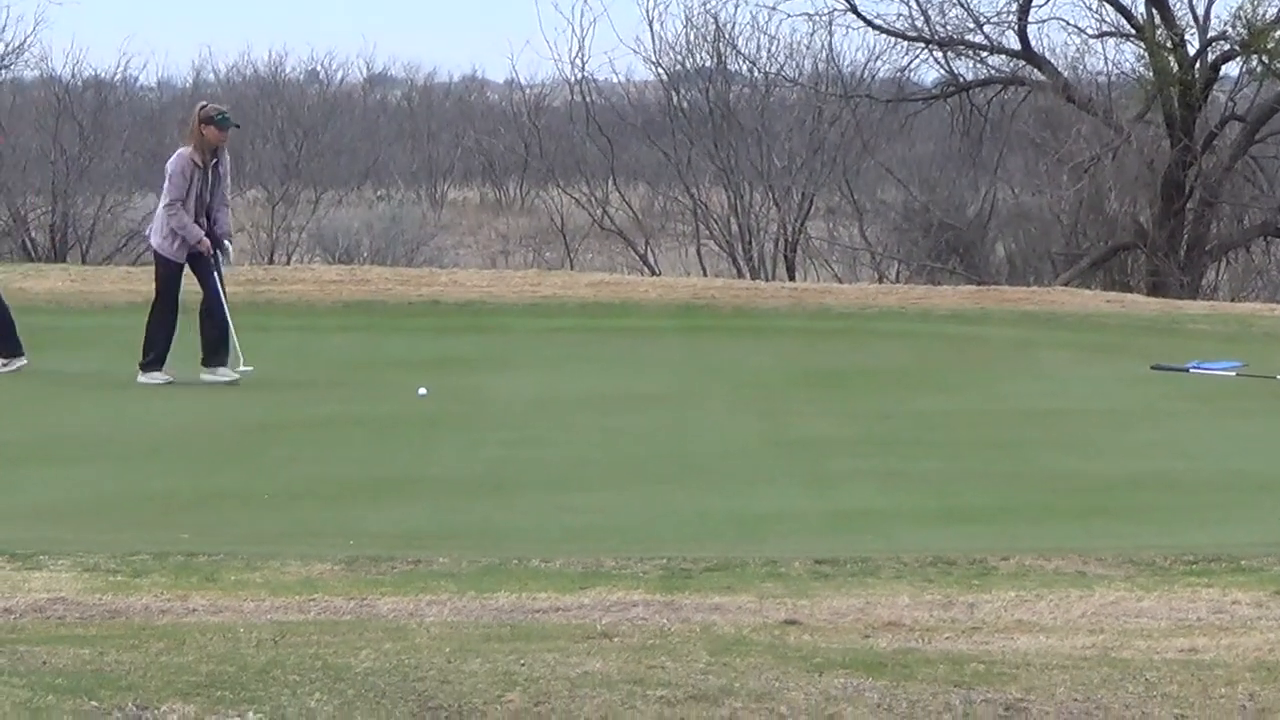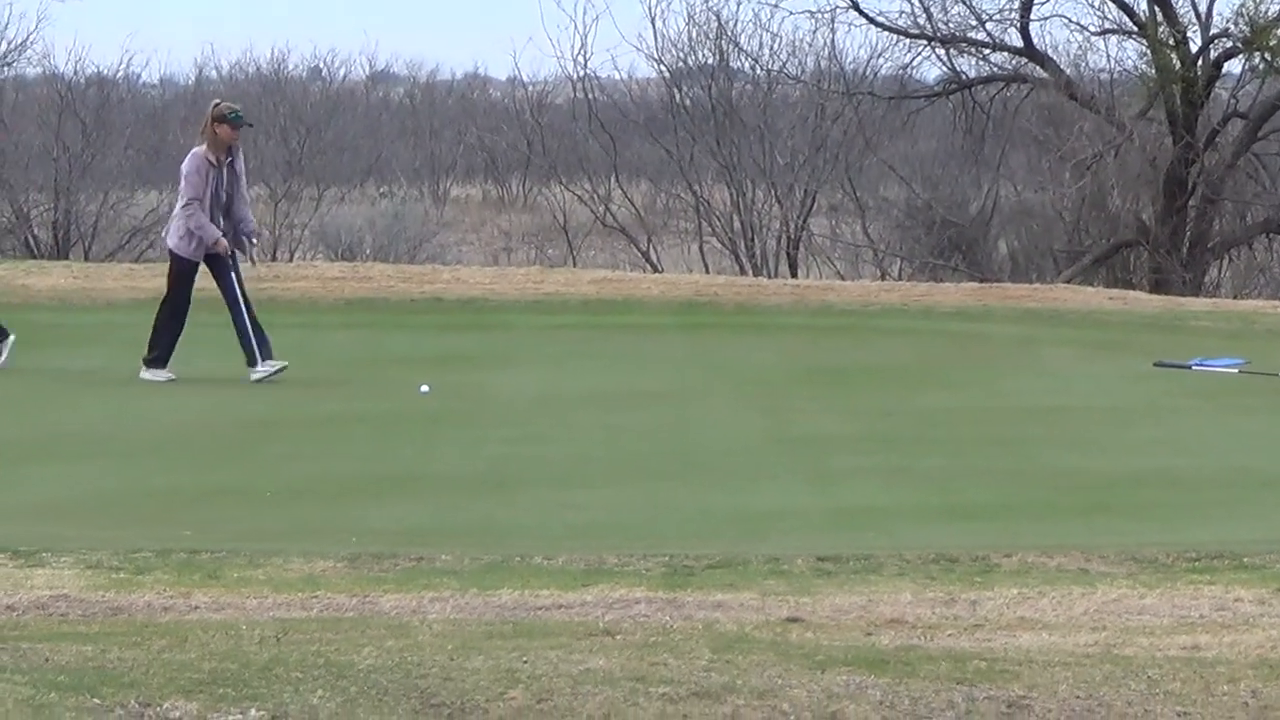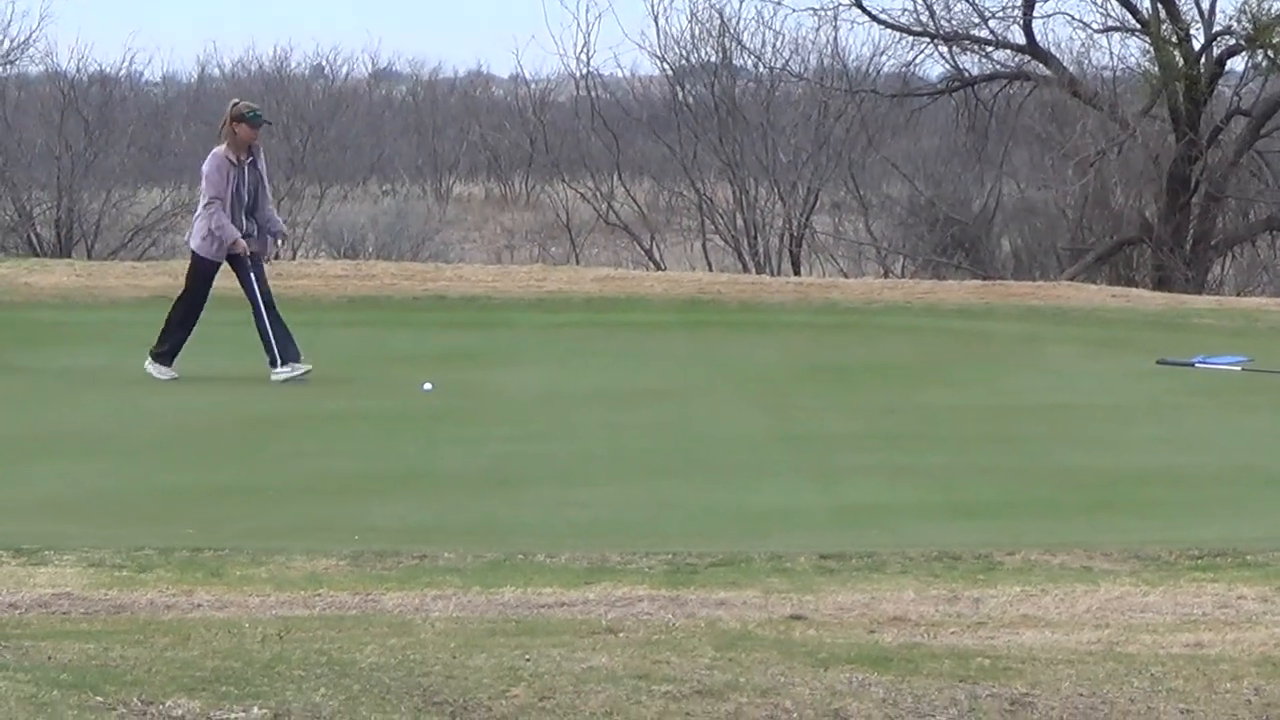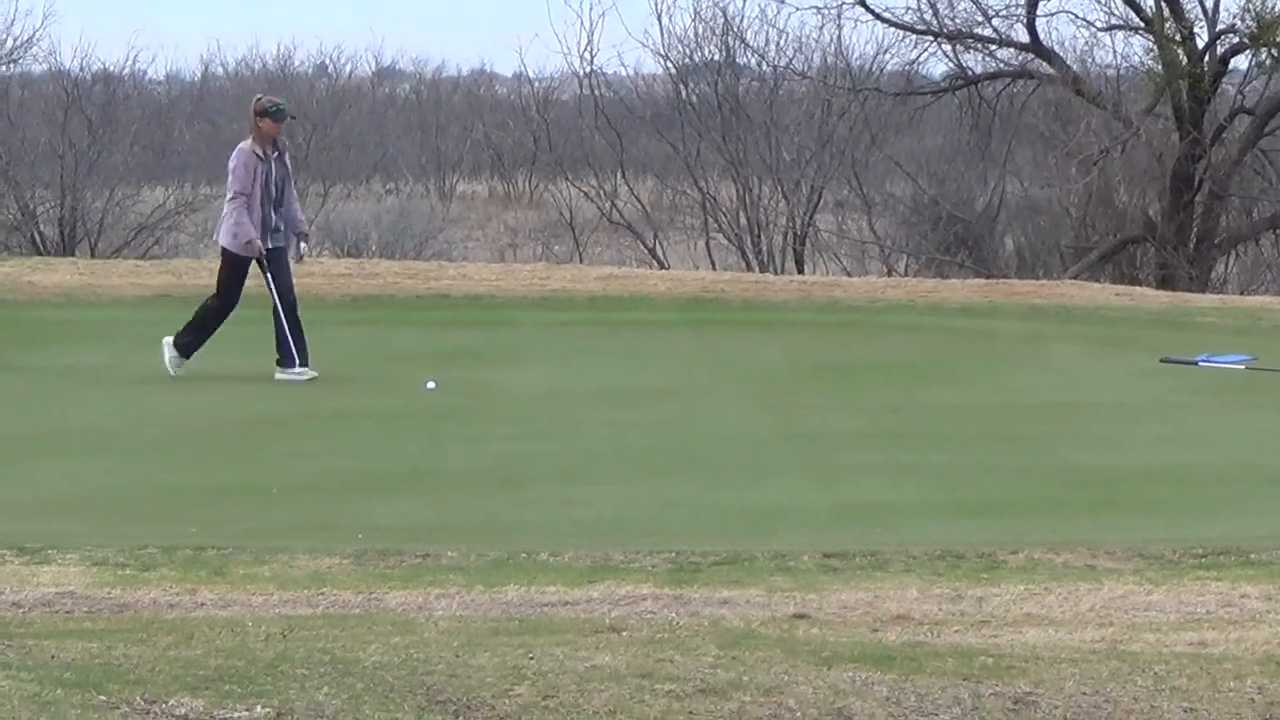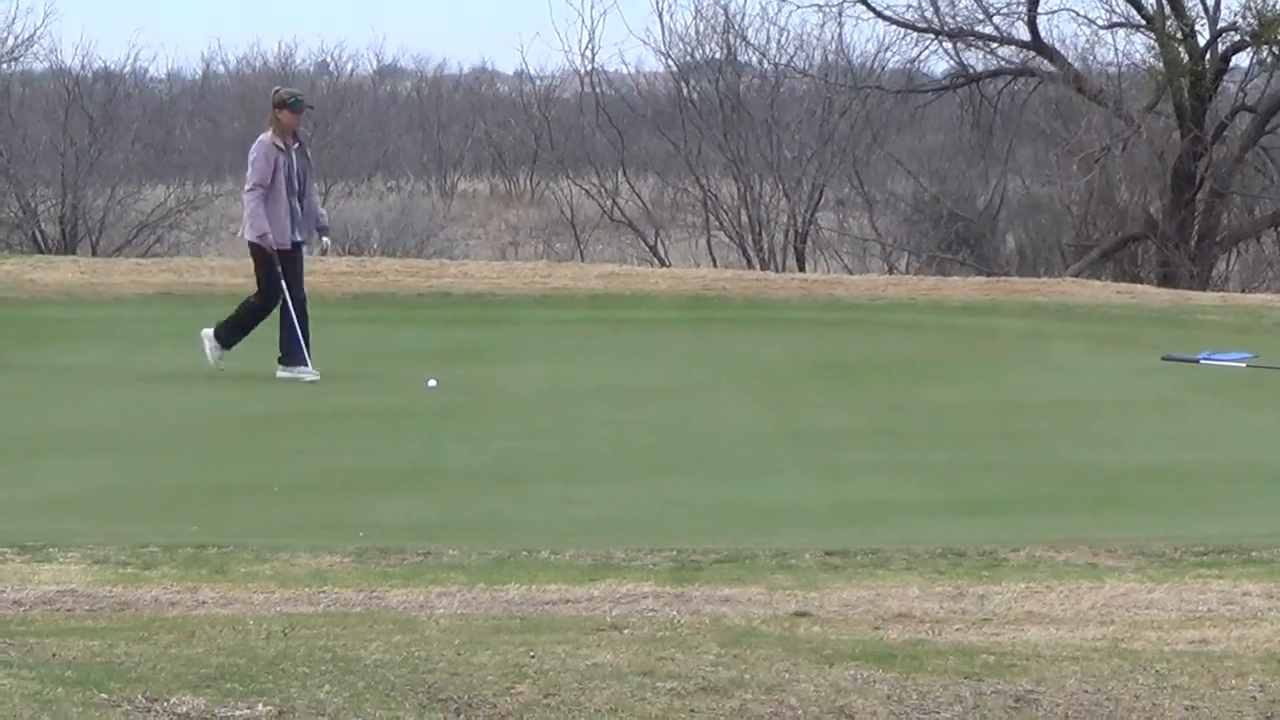
dt=0.1s
person 1, frame 1
left shoulder: (221, 158)
right shoulder: (182, 160)
left elbow: (221, 200)
right elbow: (172, 206)
left wrist: (224, 235)
right wrist: (198, 236)
left hip: (201, 238)
right hip: (172, 239)
left knee: (215, 296)
right knee: (167, 301)
left ankle: (214, 363)
right ankle: (149, 367)
person 1, frame 2
left shoulder: (235, 157)
right shoulder: (197, 159)
left elbow: (239, 198)
right elbow: (190, 206)
left wrist: (249, 233)
right wrist: (215, 237)
left hip: (221, 238)
right hip: (189, 238)
left knee: (237, 296)
right knee: (177, 300)
left ankle: (260, 361)
right ankle: (153, 364)
person 1, frame 3
left shoulder: (255, 157)
right shoulder: (218, 158)
left elbow: (264, 199)
right elbow: (212, 205)
left wrist: (277, 231)
right wrist: (233, 238)
left hip: (246, 238)
right hip: (211, 240)
left knee: (261, 297)
right knee: (193, 298)
left ankle: (285, 361)
right ankle: (158, 359)
person 1, frame 4
left shoulder: (281, 152)
right shoulder: (245, 153)
left elbow: (288, 196)
right elbow: (236, 200)
left wrist: (300, 232)
right wrist: (250, 237)
left hip: (273, 236)
right hip: (240, 237)
left knee: (285, 295)
right knee: (226, 298)
left ankle: (291, 363)
right ankle: (179, 346)
person 1, frame 5
left shoulder: (301, 144)
right shoulder: (264, 146)
left elbow: (307, 189)
right elbow: (253, 193)
left wrist: (320, 226)
right wrist: (264, 232)
left hip: (294, 232)
right hip: (265, 232)
left knee: (295, 295)
right knee: (270, 295)
left ankle: (293, 360)
right ankle: (219, 336)
